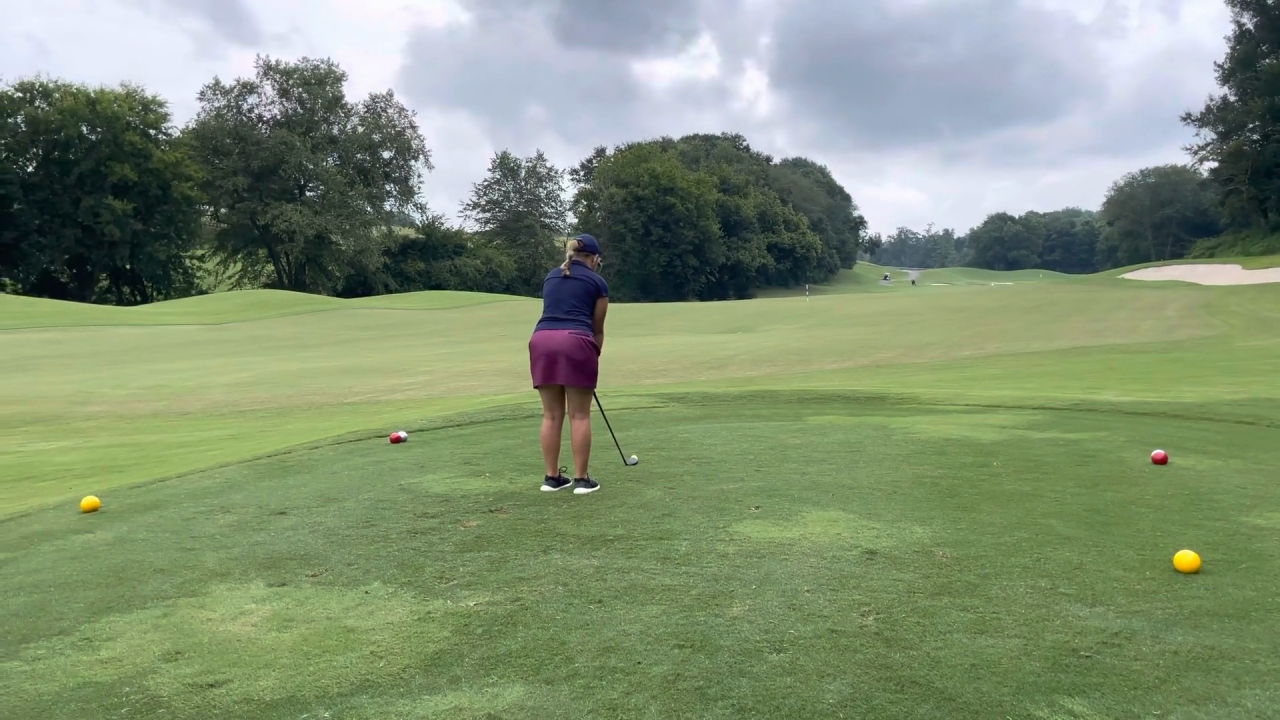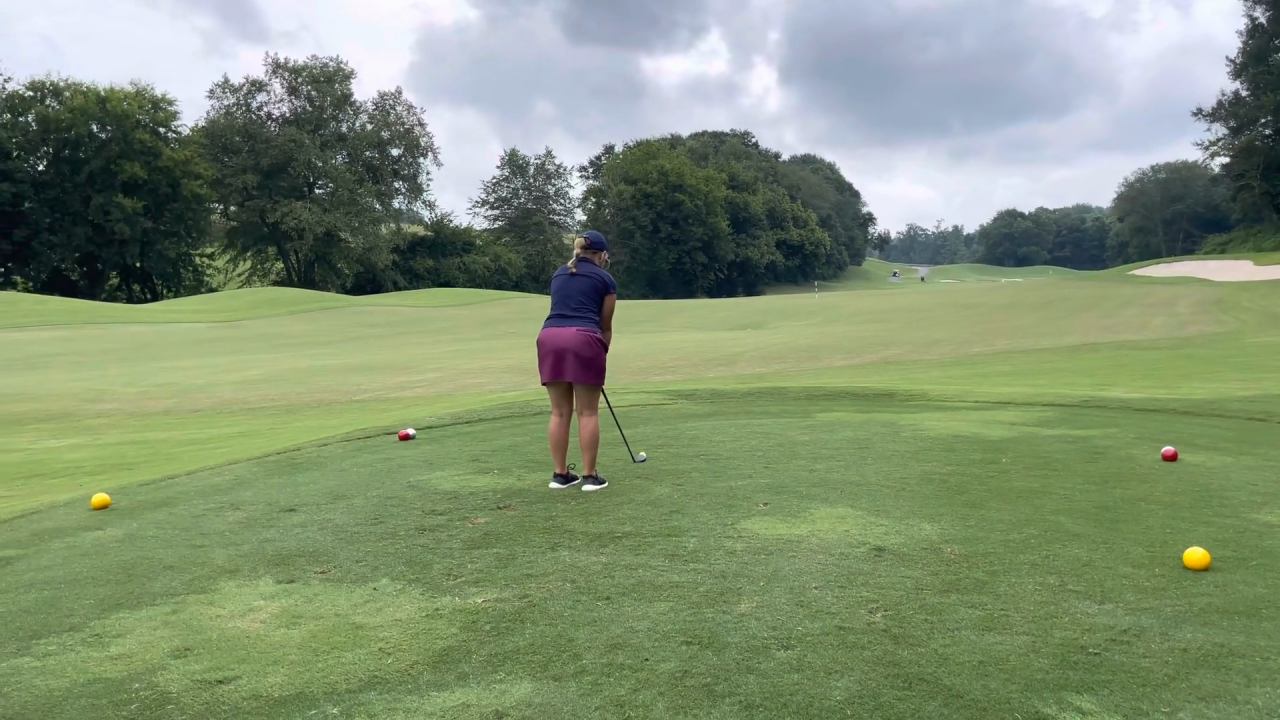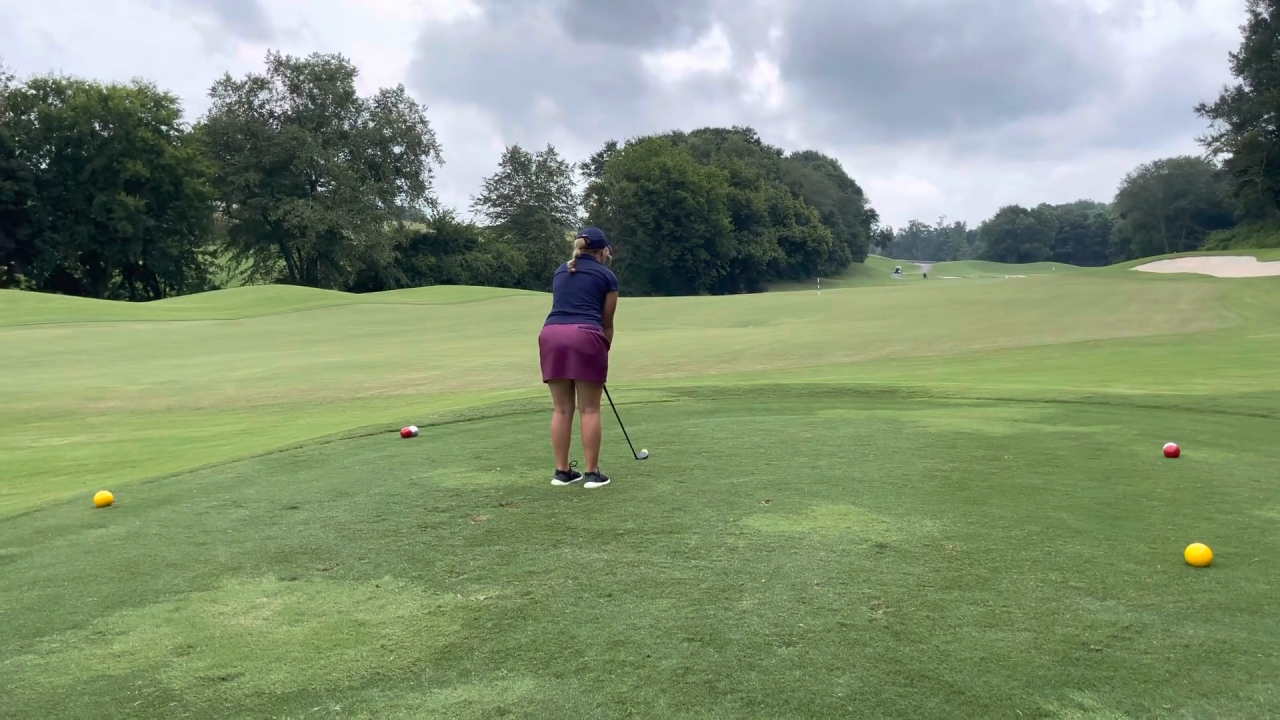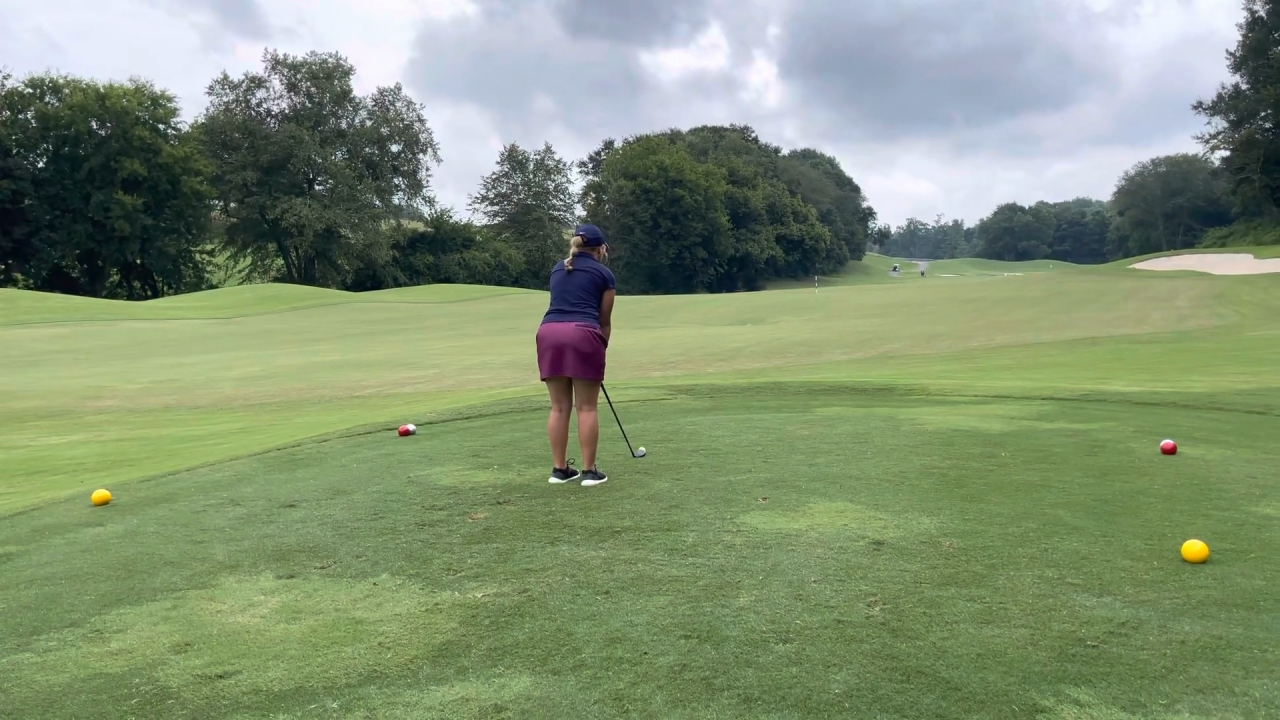
dt=0.4s
person 1, frame 1
left shoulder: (551, 276)
right shoulder: (597, 282)
right elbow: (597, 328)
right wrist: (595, 355)
left hip: (542, 340)
right hip: (576, 343)
left knee: (551, 414)
right knee: (579, 415)
left ankle: (552, 476)
right ankle: (581, 479)
person 1, frame 2
left shoulder: (559, 273)
right shoulder: (605, 279)
right elbow: (605, 325)
right wrist: (603, 352)
left hip: (550, 337)
right hip: (584, 340)
left knee: (559, 412)
right knee: (587, 412)
left ankle: (560, 474)
right ankle: (590, 476)
person 1, frame 3
left shoulder: (561, 271)
right shoulder: (607, 276)
right elbow: (607, 322)
right wrist: (605, 350)
left hip: (552, 335)
right hip: (586, 337)
left knee: (562, 409)
right knee: (589, 410)
left ankle: (562, 471)
right ankle: (592, 473)
person 1, frame 4
left shoulder: (558, 269)
right shoulder: (604, 274)
right elbow: (604, 320)
right wrist: (602, 348)
left hip: (549, 333)
right hip: (583, 335)
left knee: (559, 407)
right knee: (586, 408)
left ankle: (559, 469)
right ankle: (589, 471)
